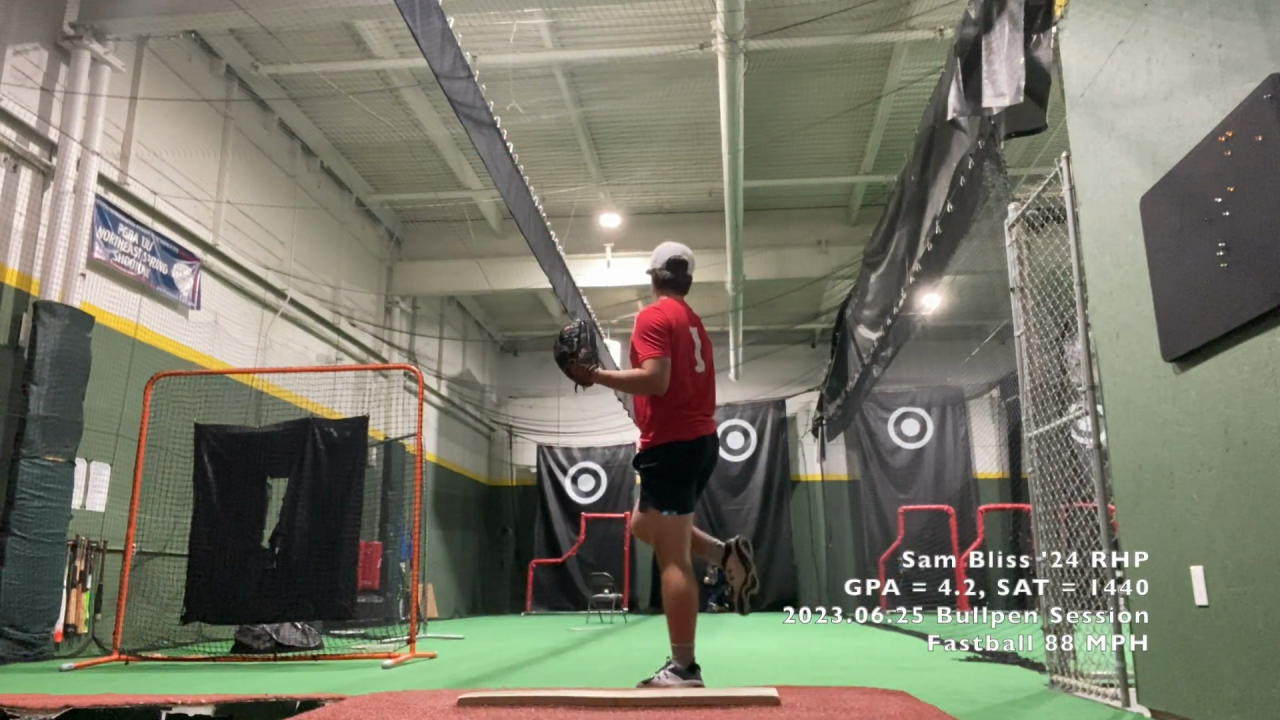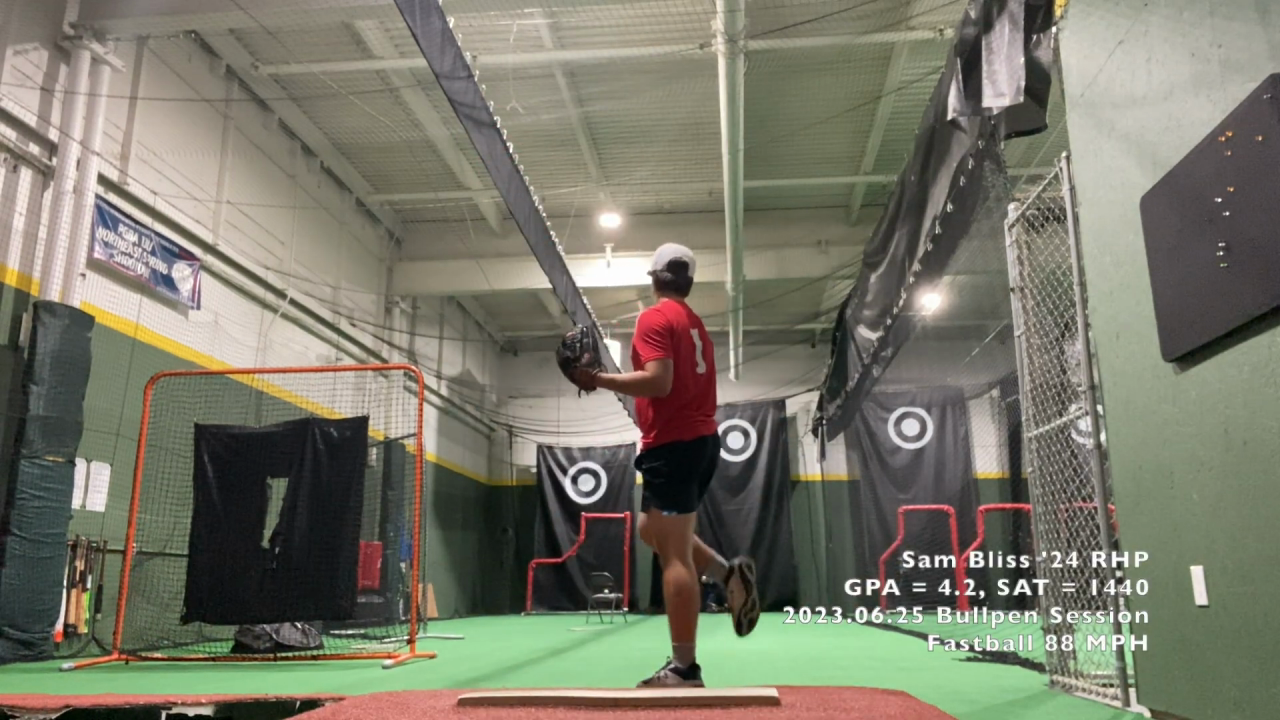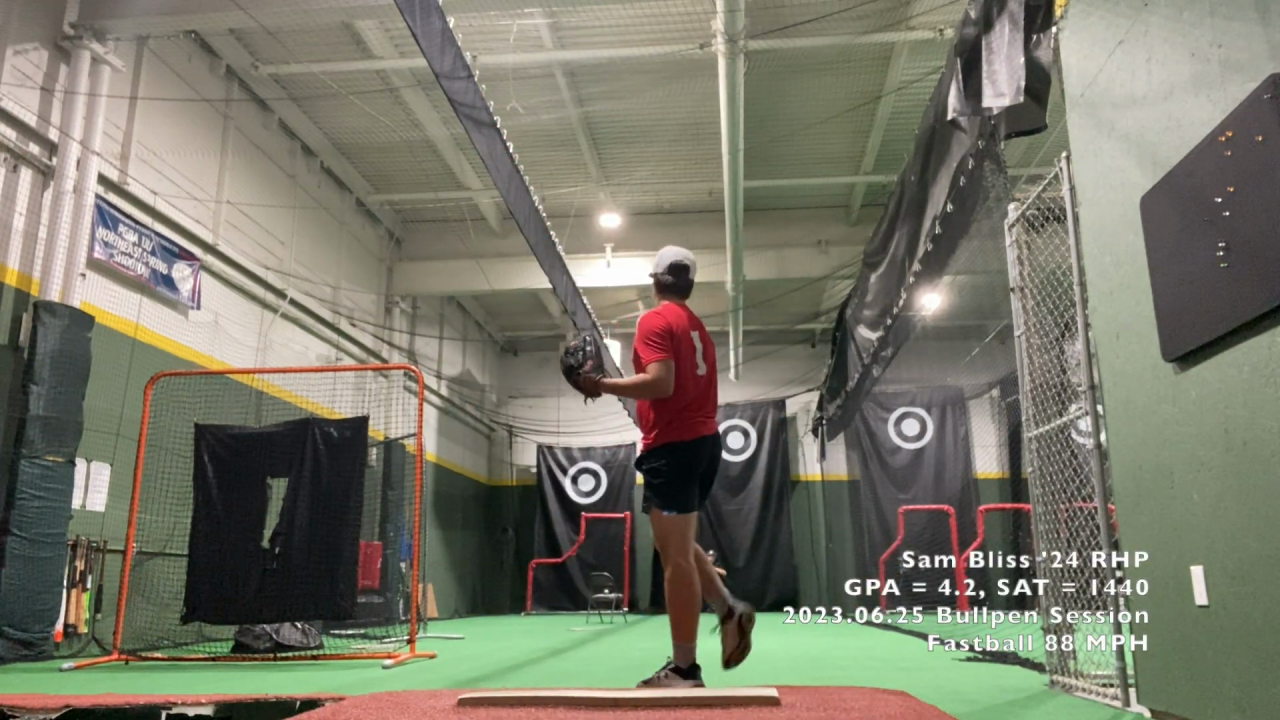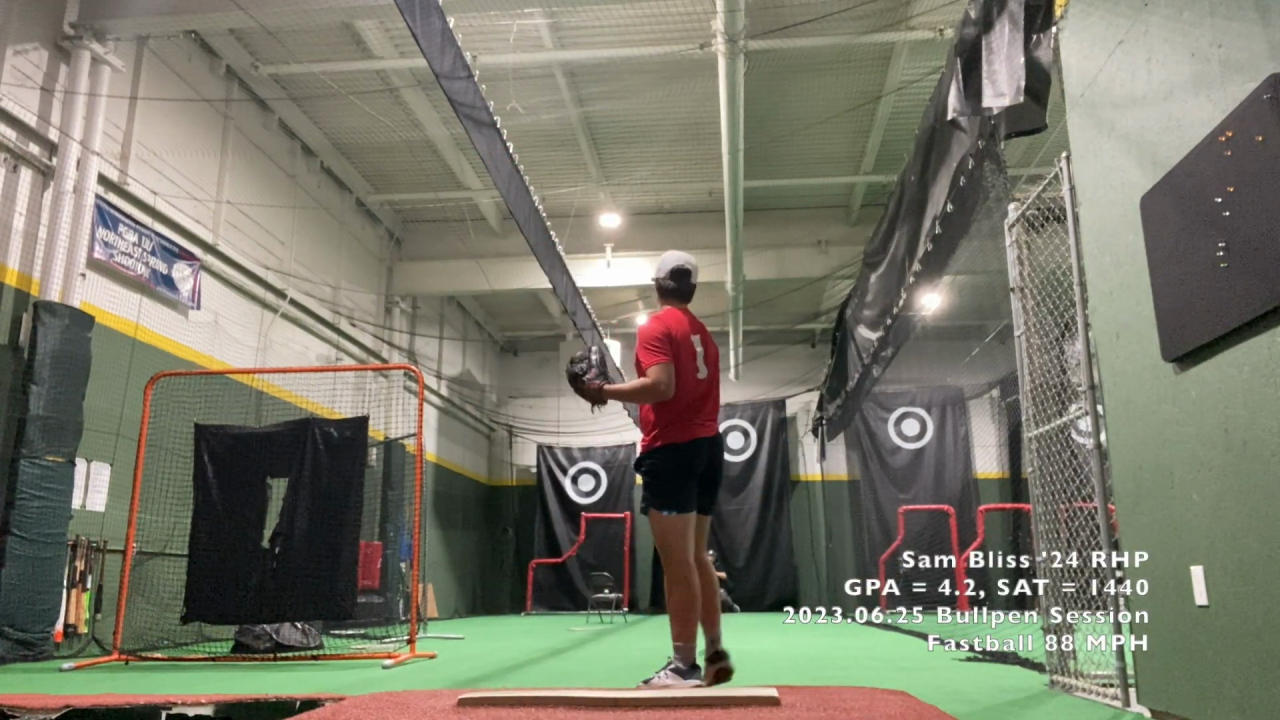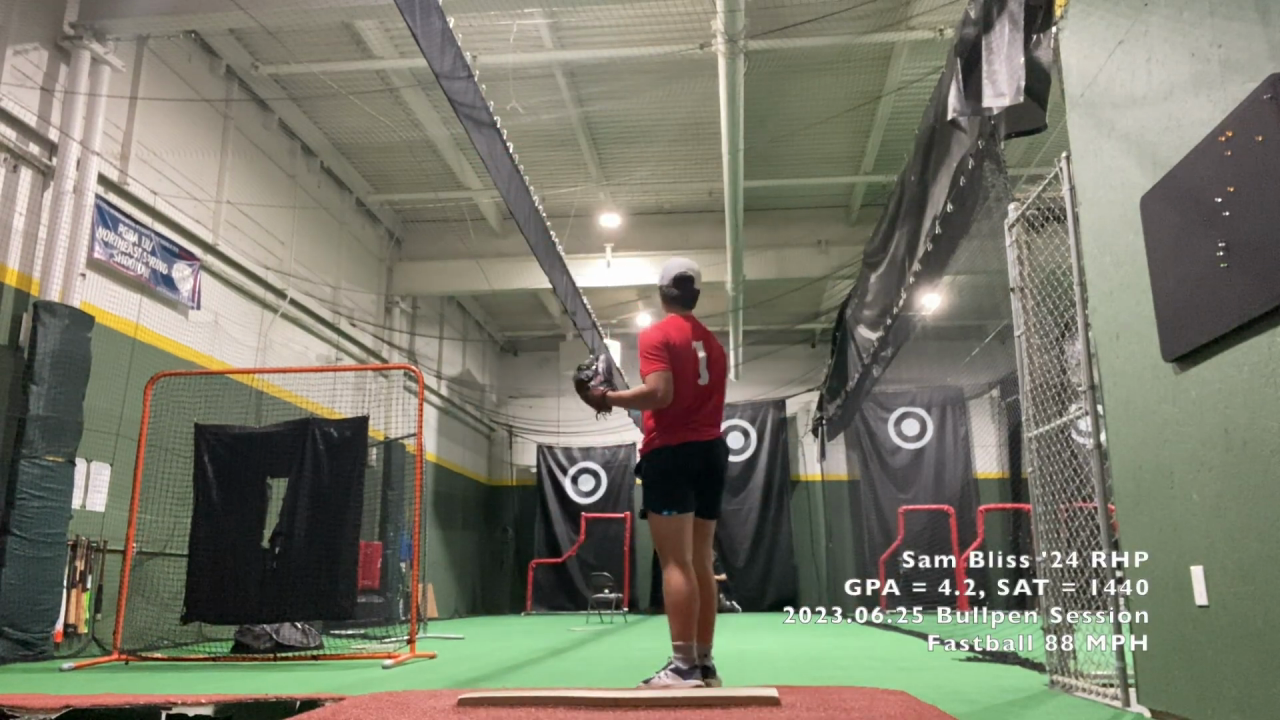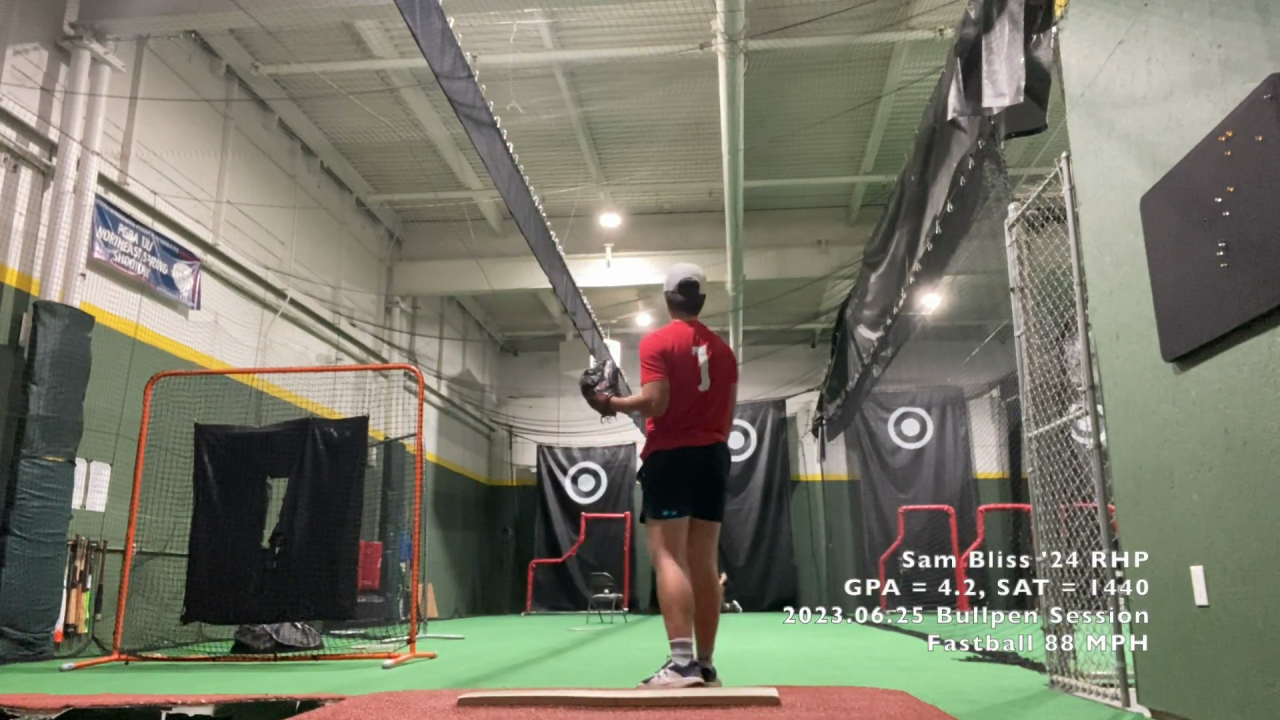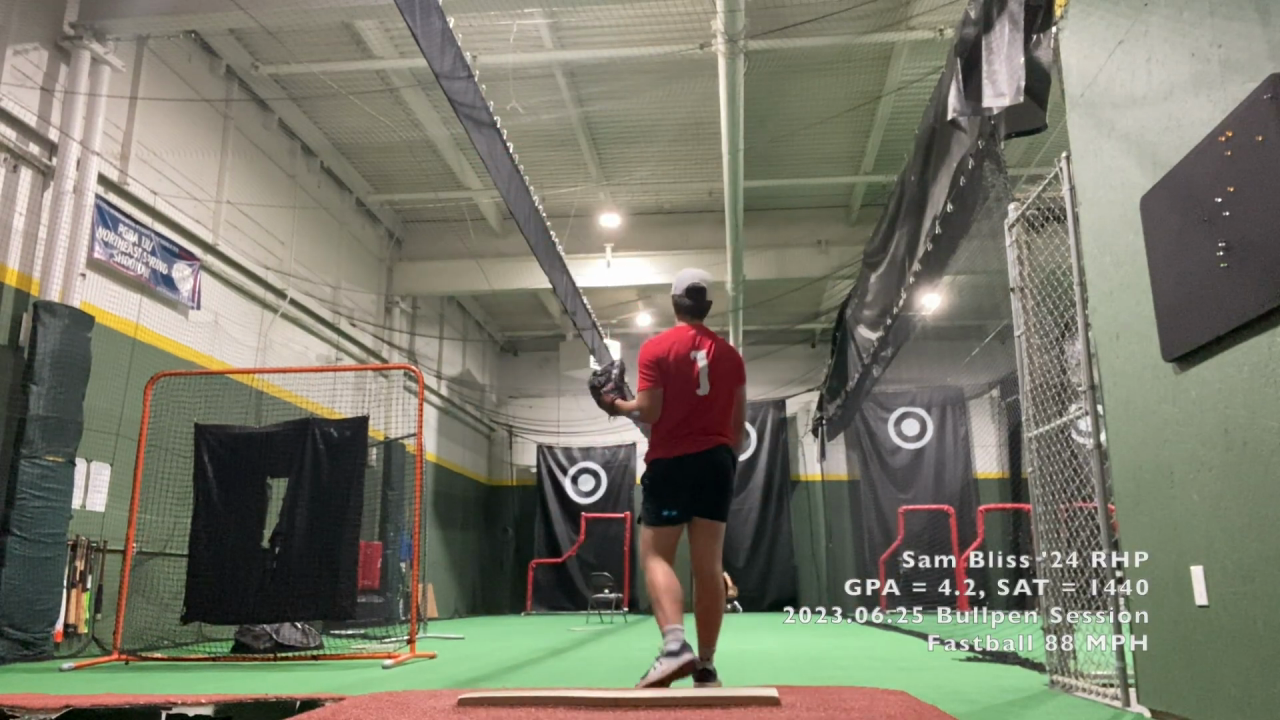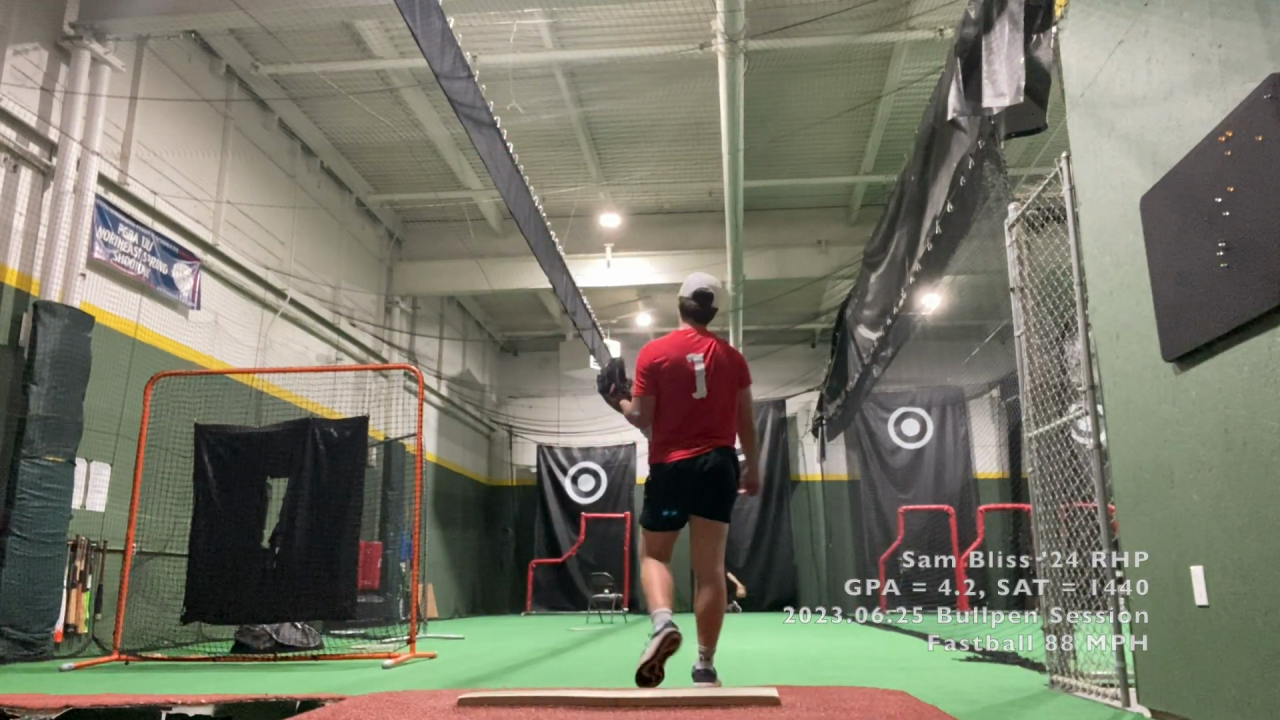
dt=0.1s
person 1, frame 1
left shoulder: (653, 316)
right shoulder: (694, 322)
left elbow: (655, 379)
left wrist: (595, 375)
left hip: (672, 445)
right hip: (701, 440)
left knee: (672, 557)
right knee: (645, 525)
left ankle: (683, 668)
right ankle: (727, 554)
person 1, frame 2
left shoulder: (655, 318)
right shoulder: (696, 323)
left elbow: (658, 381)
left wrist: (600, 379)
left hip: (673, 445)
right hip: (702, 441)
left knee: (675, 556)
right knee: (653, 530)
left ankle: (684, 667)
right ankle: (727, 572)
person 1, frame 3
left shoulder: (654, 321)
right shoulder: (698, 327)
left elbow: (659, 383)
left wrist: (603, 384)
left hip: (673, 447)
right hip: (706, 441)
left knee: (676, 559)
right knee: (681, 547)
left ankle: (684, 667)
right ankle: (731, 612)
person 1, frame 4
left shoulder: (657, 326)
right shoulder: (704, 333)
left elbow: (660, 386)
left wrist: (608, 390)
left hip: (673, 448)
right hip: (708, 444)
left knee: (678, 558)
right knee: (695, 555)
left ankle: (684, 666)
right ankle: (714, 654)
person 1, frame 5
left shoulder: (658, 335)
right shoulder: (714, 343)
left elbow: (658, 394)
left wrist: (611, 398)
left hip: (670, 453)
right hip: (712, 451)
left knee: (675, 561)
right knee: (701, 561)
left ankle: (682, 664)
right ankle: (704, 663)
person 1, frame 6
left shoulder: (657, 341)
right shoulder: (722, 348)
left elbow: (654, 401)
left wrist: (614, 403)
left hip: (670, 457)
right hip: (713, 455)
left knee: (668, 558)
right knee: (705, 563)
left ankle: (682, 661)
right ankle: (704, 664)
person 1, frame 7
left shoulder: (656, 348)
right shoulder: (728, 353)
left elbow: (647, 412)
right elbow: (738, 421)
left wrist: (616, 404)
right wrist: (730, 459)
left hip: (669, 462)
right hip: (716, 461)
left knee: (657, 558)
right knee: (709, 566)
left ankle: (676, 645)
right ankle: (705, 665)
person 1, frame 8
left shoulder: (654, 352)
right shoulder: (731, 356)
left elbow: (641, 418)
right elbow: (746, 423)
left wrist: (619, 401)
right wrist: (752, 467)
left hip: (670, 465)
right hip: (719, 464)
left knee: (653, 557)
right knee: (710, 568)
left ankle: (662, 624)
right ankle: (705, 667)
